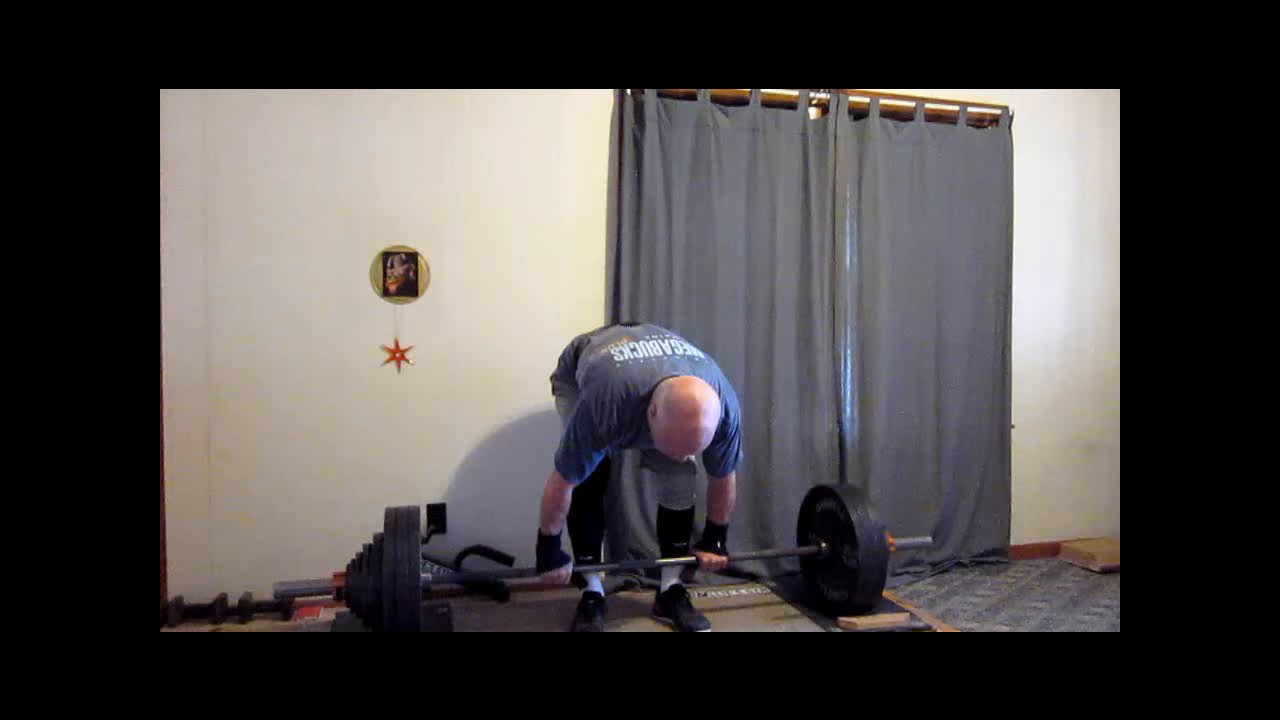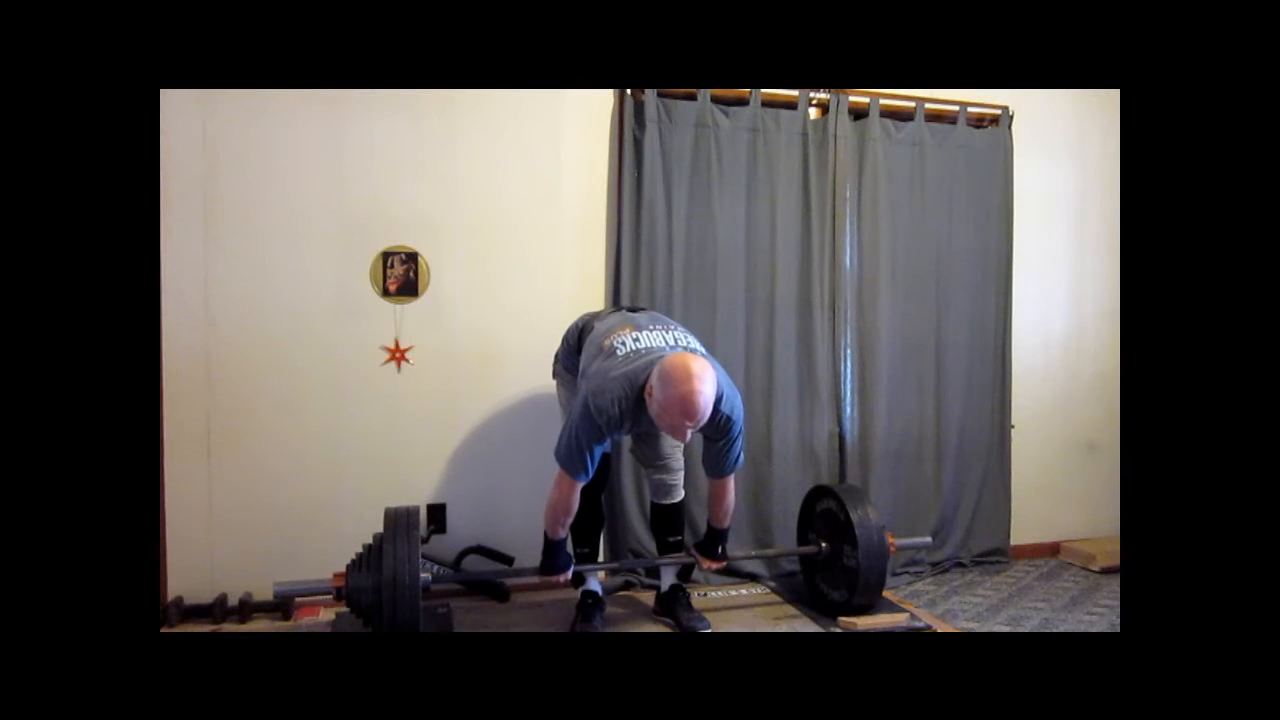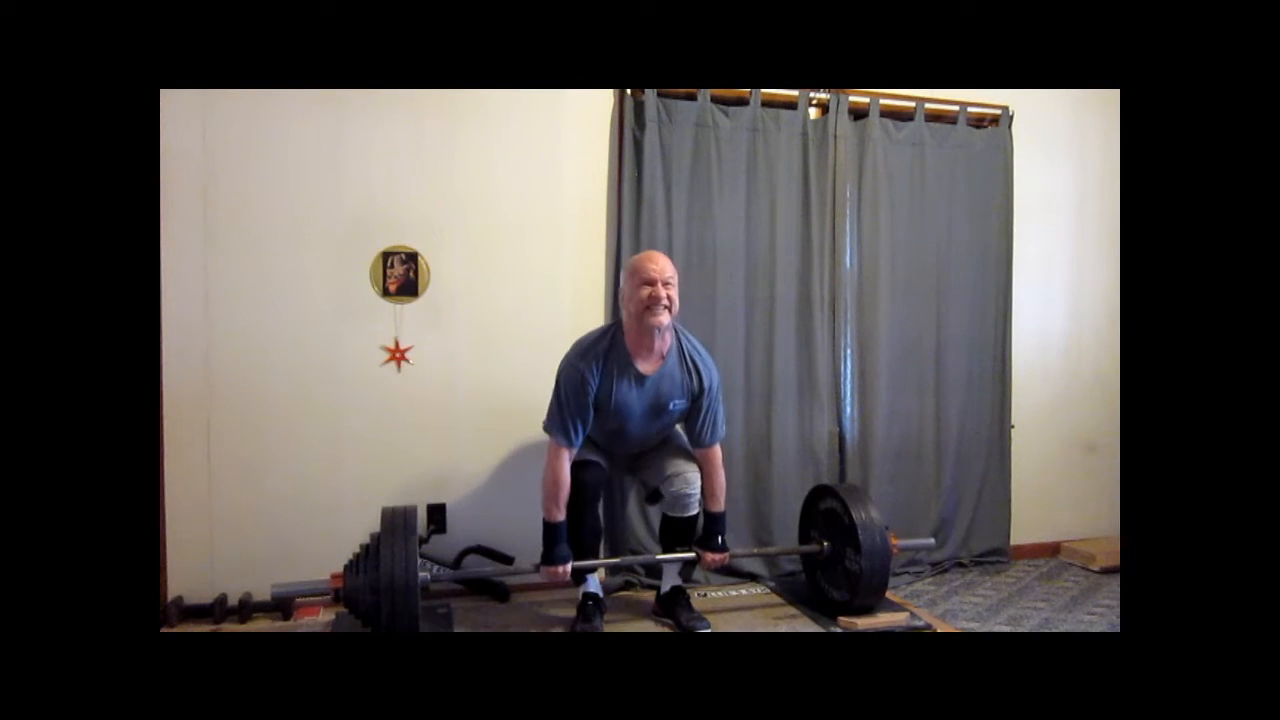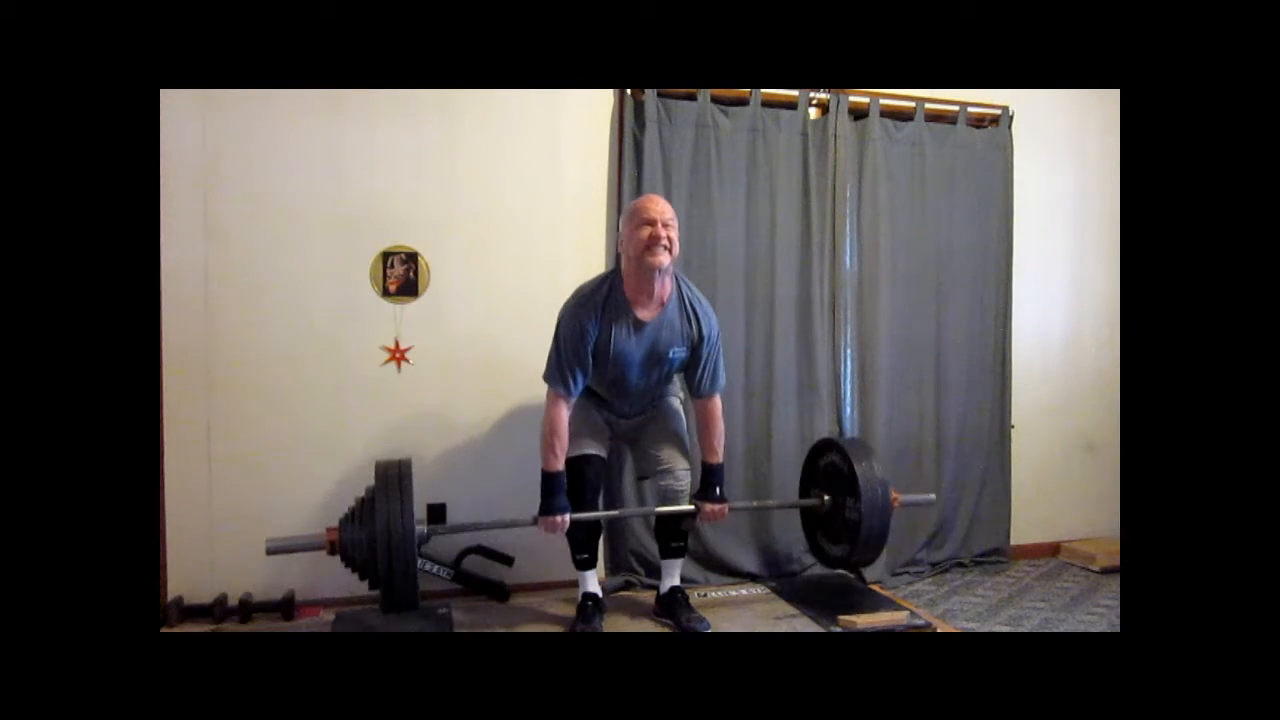
dt=1s
person 1, frame 1
left shoulder: (722, 405)
right shoulder: (604, 406)
left elbow: (723, 478)
right elbow: (562, 484)
left wrist: (714, 540)
right wrist: (549, 552)
right hip: (579, 376)
left knee: (681, 478)
right knee: (588, 482)
left ankle: (671, 589)
right ankle: (591, 592)
person 1, frame 2
left shoulder: (725, 403)
right shoulder: (604, 398)
left elbow: (722, 480)
right elbow: (568, 484)
left wrist: (715, 543)
right wrist: (554, 553)
right hip: (580, 353)
left knee: (669, 476)
right knee: (590, 477)
left ankle: (670, 590)
right ankle: (590, 591)
person 1, frame 3
left shoulder: (697, 363)
right shoulder: (588, 359)
left elbow: (709, 451)
right elbow: (561, 453)
left wrist: (715, 532)
right wrist: (554, 543)
left hip: (656, 443)
right hip: (592, 444)
left knee: (688, 483)
right knee: (582, 484)
left ankle: (671, 592)
right ankle: (590, 596)
person 1, frame 4
left shoulder: (697, 312)
right shoulder: (587, 307)
left elbow: (708, 401)
right elbow: (559, 402)
left wrist: (713, 484)
right wrist: (553, 495)
left hip: (655, 401)
right hip: (592, 401)
left knee: (677, 481)
right knee: (583, 483)
left ankle: (670, 593)
right ankle: (590, 596)
